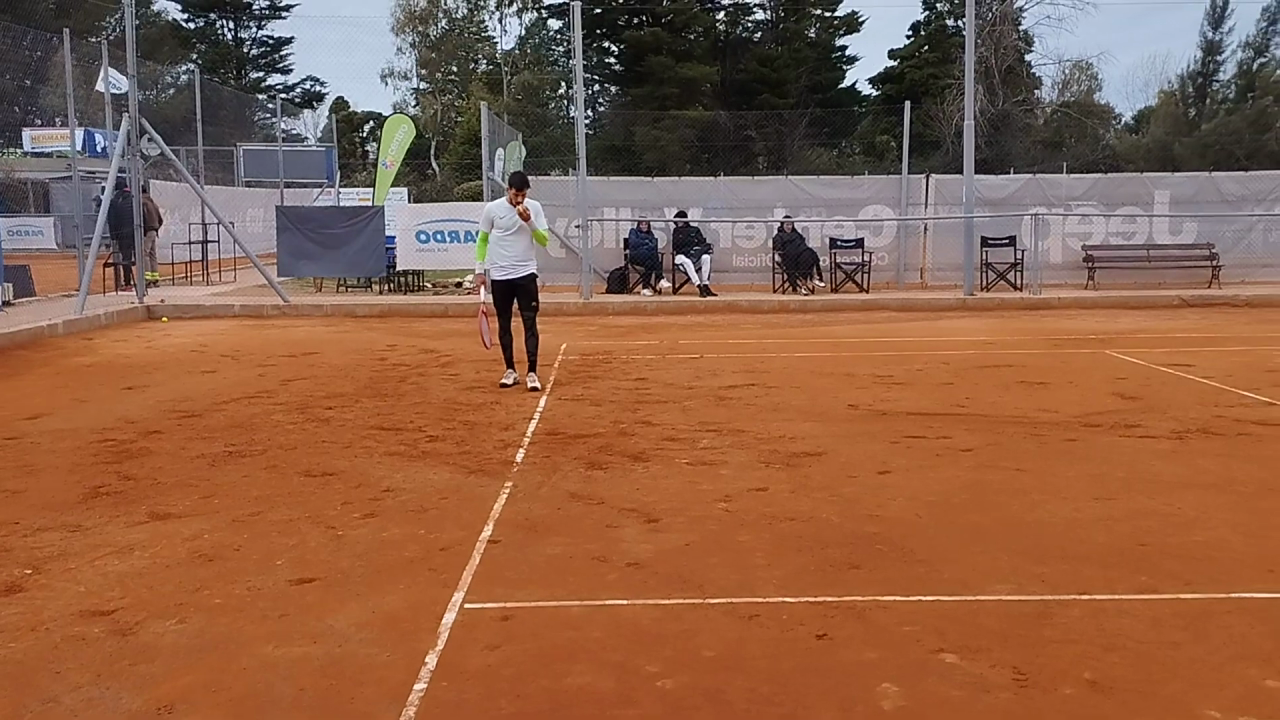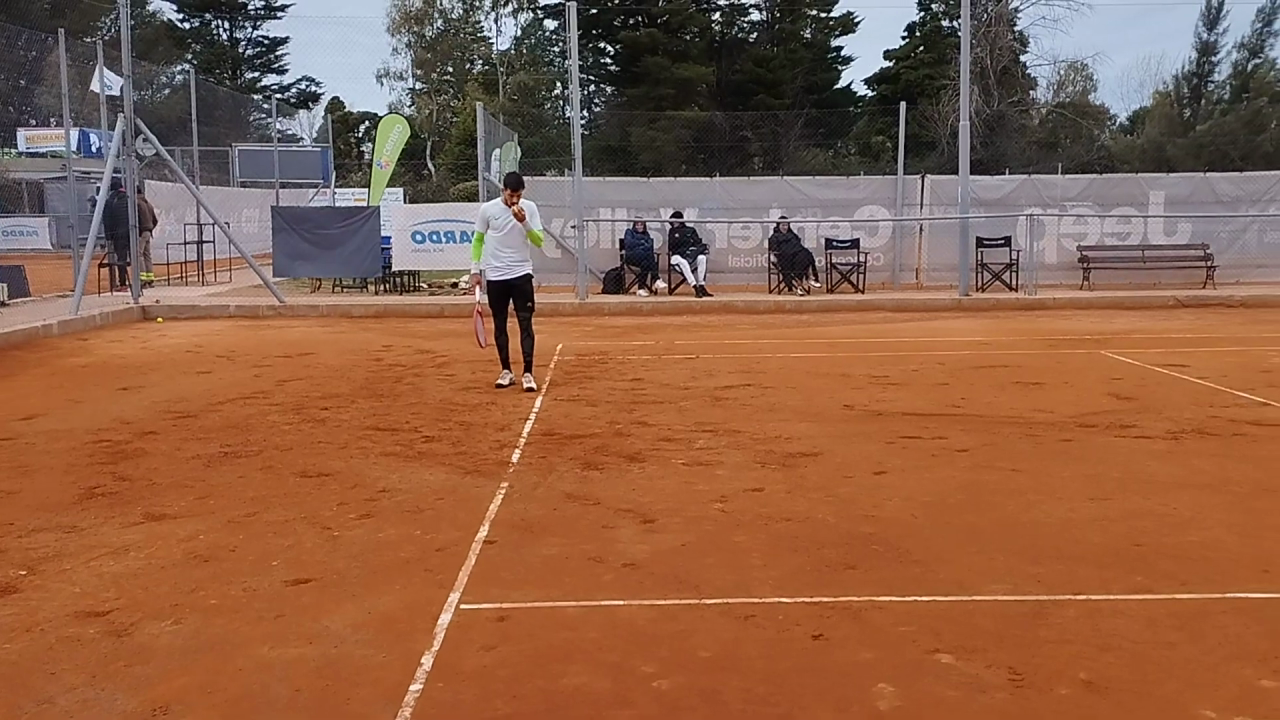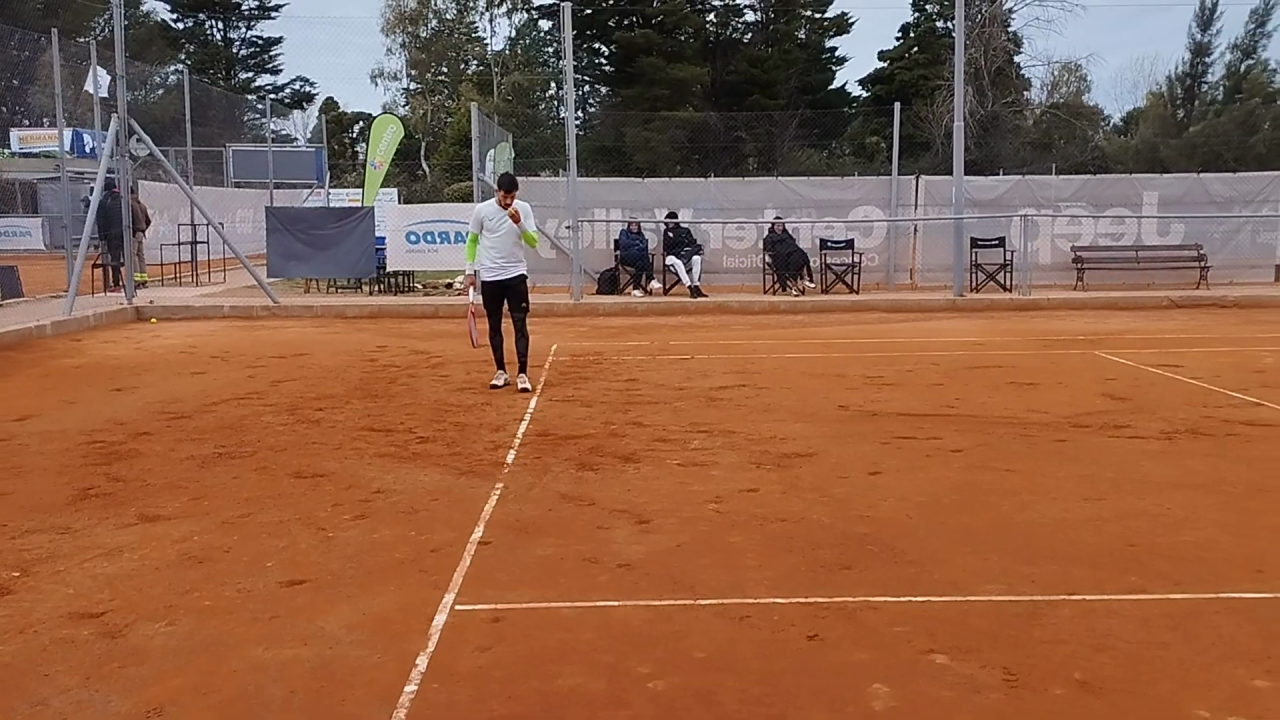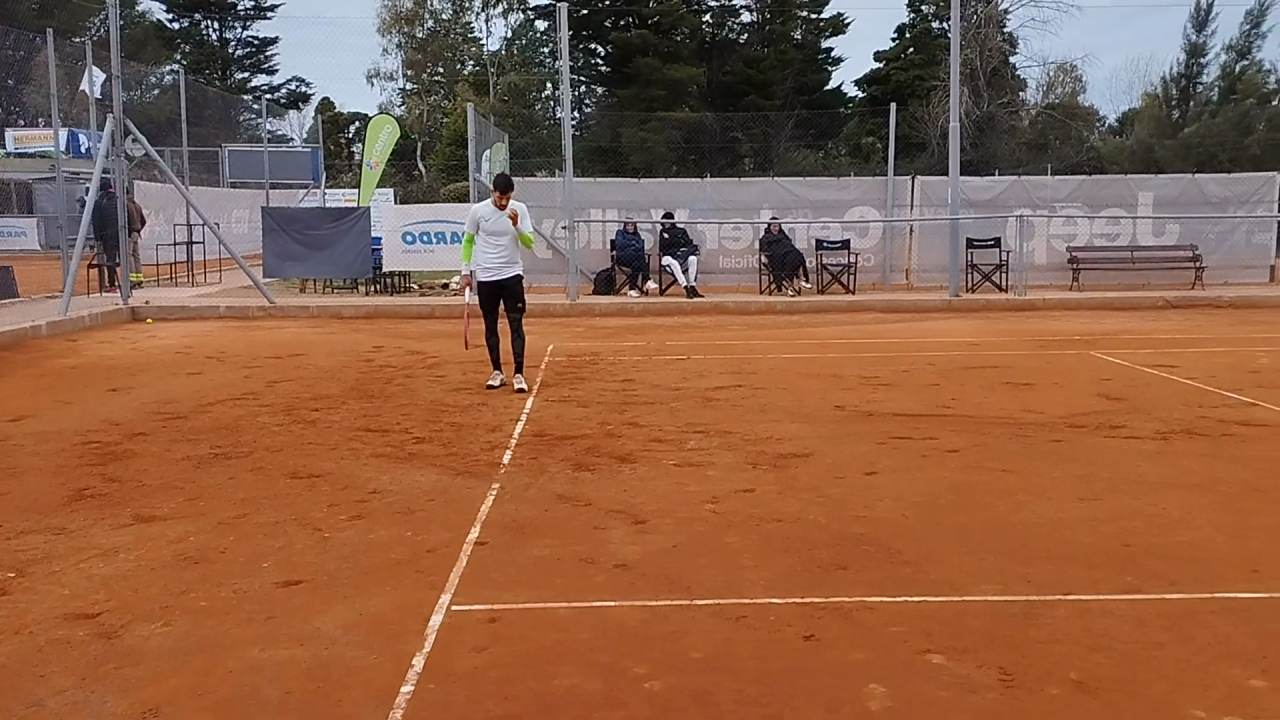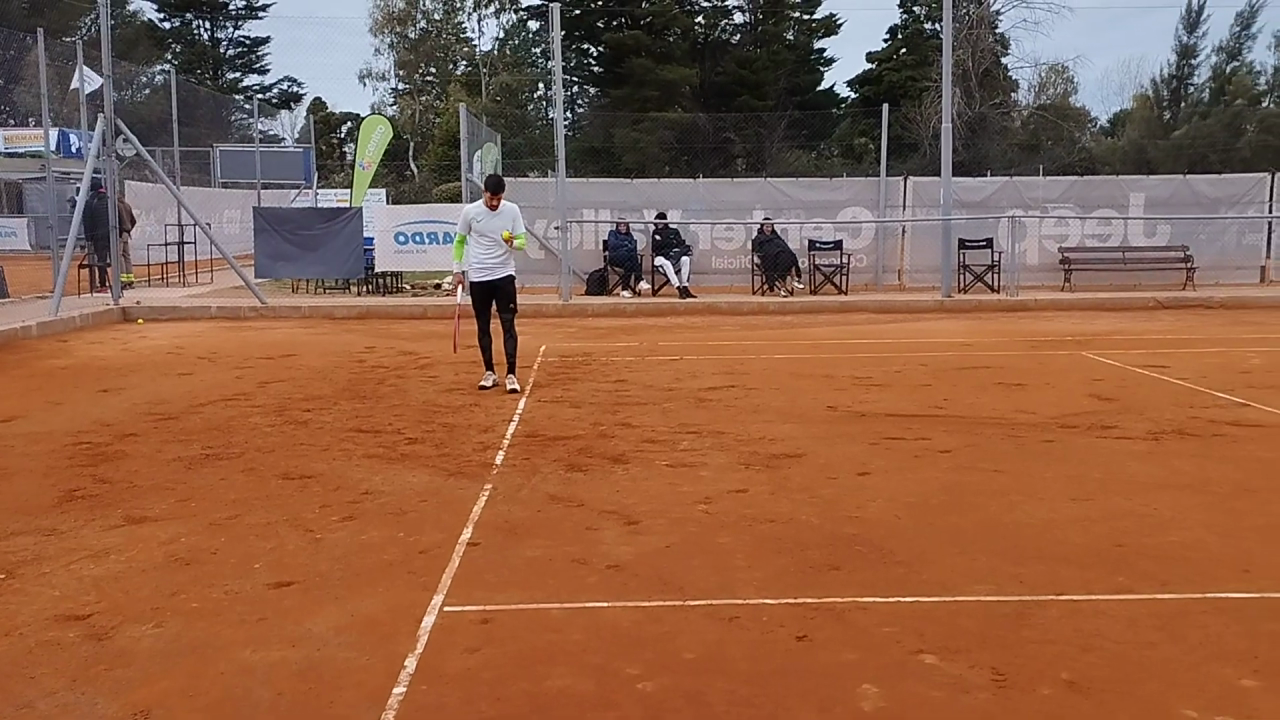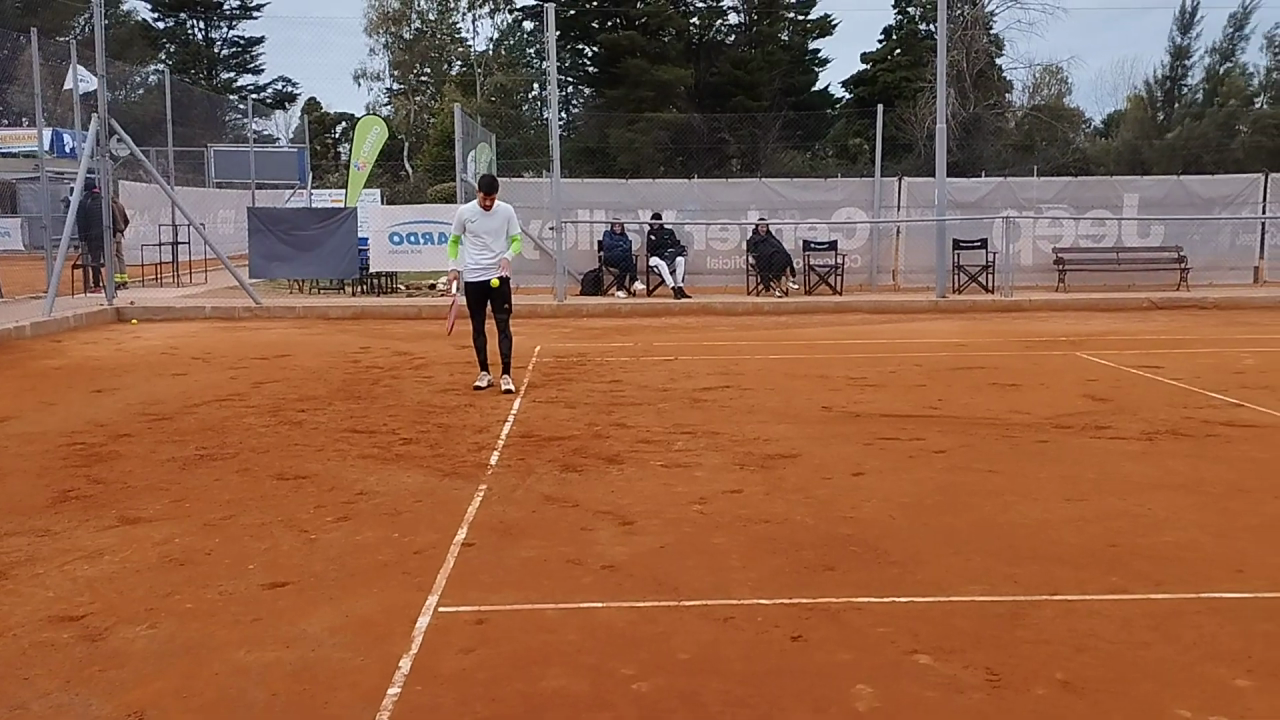
dt=0.1s
person 1, frame 1
left shoulder: (534, 207)
right shoulder: (492, 208)
left elbow: (544, 240)
right elbow: (482, 240)
left wrist: (529, 222)
right wrist: (479, 270)
left hip: (526, 274)
right hip: (499, 275)
left knee: (530, 322)
right knee: (504, 324)
left ankle: (532, 372)
right ankle: (510, 370)
person 1, frame 2
left shoulder: (529, 208)
right shoulder: (487, 209)
left elbow: (539, 241)
right elbow: (478, 240)
left wrist: (524, 222)
right wrist: (475, 270)
left hip: (521, 274)
right hip: (495, 276)
left knee: (525, 323)
right knee: (499, 324)
left ankle: (527, 373)
right ankle: (506, 371)
person 1, frame 3
left shoulder: (524, 209)
right shoulder: (482, 210)
left elbow: (533, 242)
right elbow: (472, 241)
left wrist: (519, 223)
right wrist: (469, 271)
left hip: (516, 275)
right hip: (489, 276)
left knee: (520, 324)
right knee: (494, 325)
left ankle: (522, 373)
right ankle: (501, 372)
person 1, frame 4
left shoulder: (520, 209)
right shoulder: (478, 210)
left elbow: (530, 241)
right elbow: (468, 241)
left wrist: (517, 226)
right wrist: (466, 271)
left hip: (512, 275)
right hip: (485, 277)
left knee: (516, 324)
right knee: (490, 325)
left ankle: (518, 374)
right ankle: (497, 372)
person 1, frame 5
left shoulder: (511, 210)
right shoulder: (469, 211)
left elbow: (523, 242)
right elbow: (459, 241)
left wrist: (514, 242)
right wrist: (457, 270)
left hip: (504, 275)
right hip: (478, 277)
left knee: (508, 324)
right knee: (483, 326)
left ankle: (511, 374)
right ankle: (490, 372)
person 1, frame 6
left shoulder: (507, 211)
right shoulder: (464, 212)
left elbow: (516, 241)
right elbow: (453, 241)
left wrist: (508, 258)
right wrist: (453, 267)
left hip: (499, 277)
right hip: (472, 278)
left knee: (503, 325)
right knee: (478, 326)
left ankle: (506, 375)
right ankle: (484, 373)
